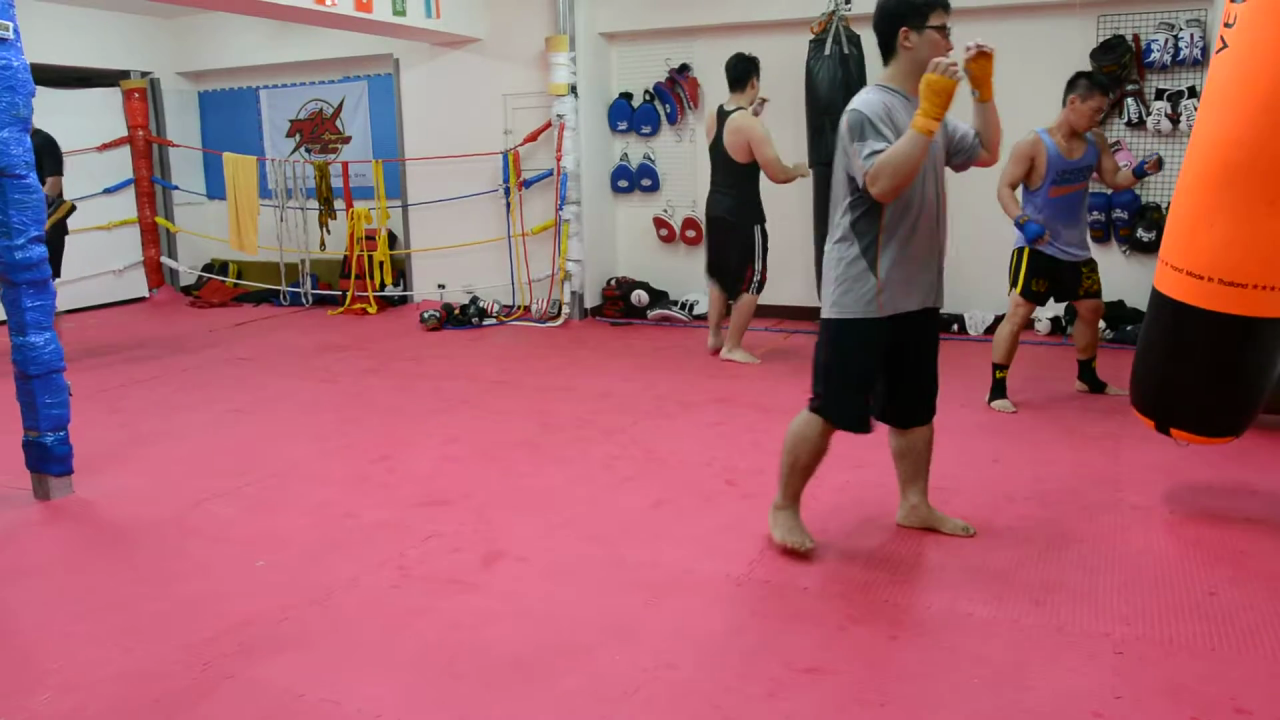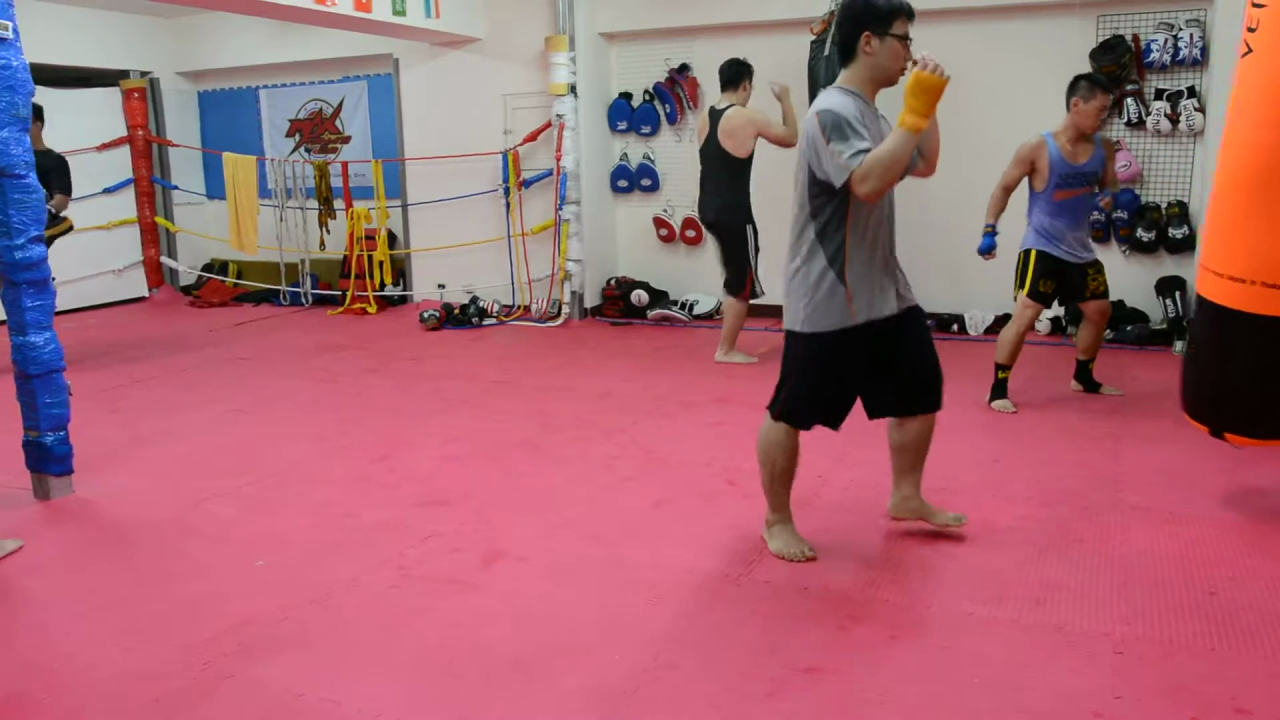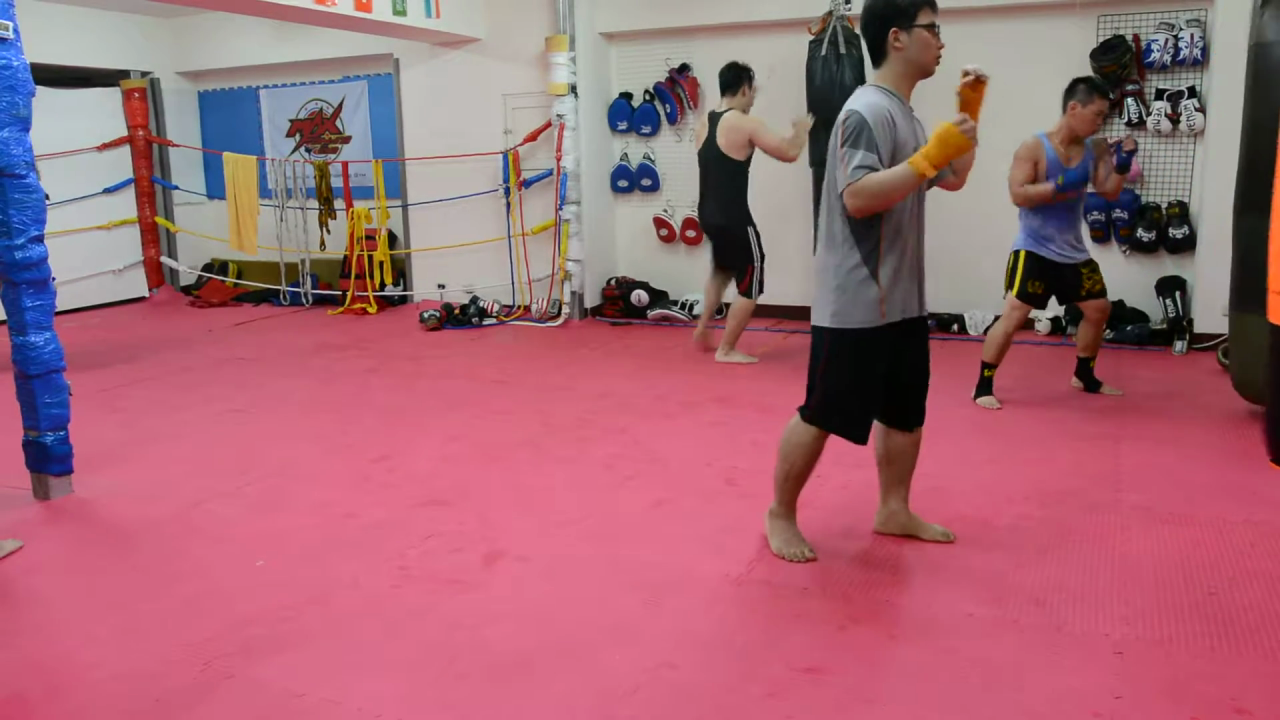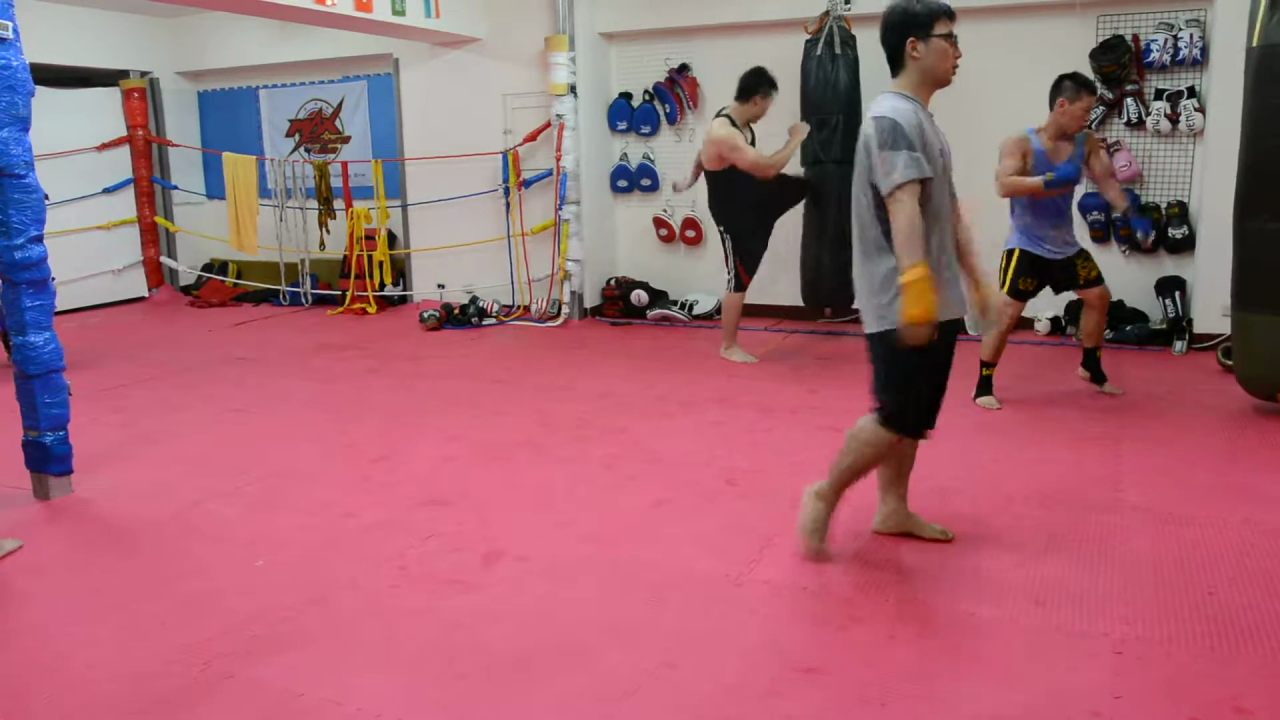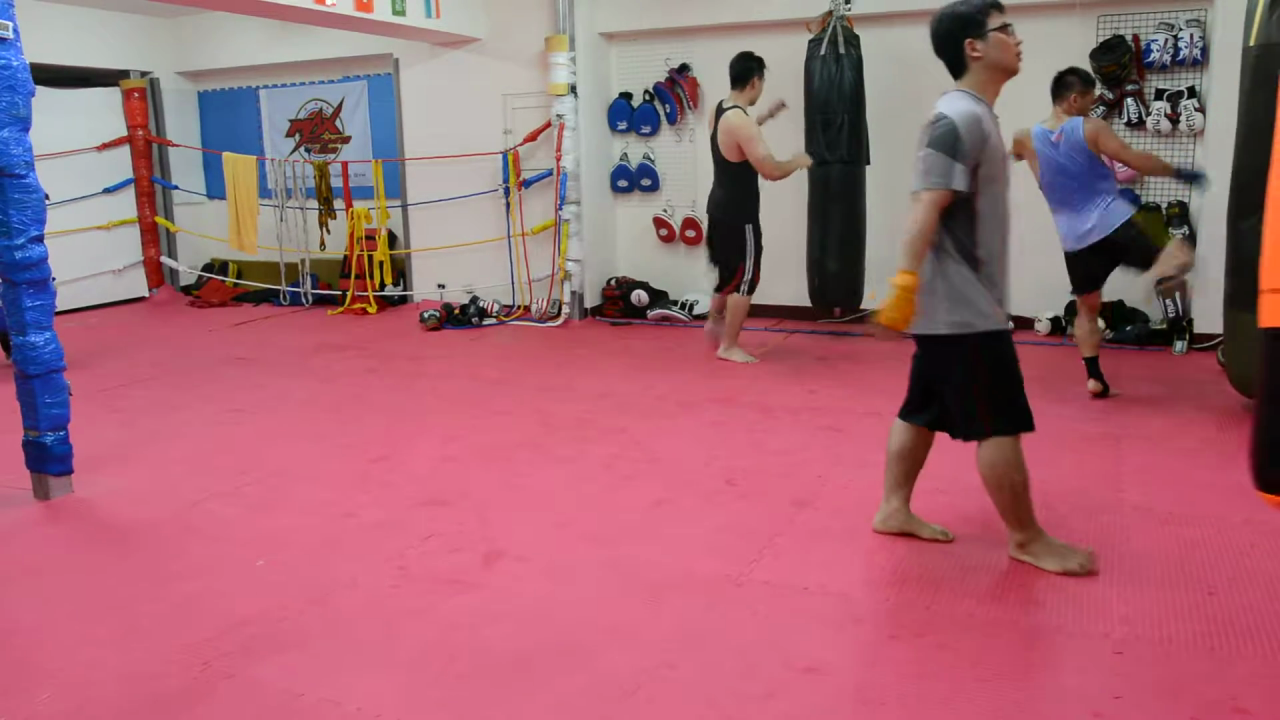
dt=0.4s
person 1, frame 1
left shoulder: (925, 109)
right shoulder: (867, 109)
left elbow: (986, 153)
right elbow: (883, 184)
left wrist: (983, 88)
right wrist: (929, 114)
left hip: (915, 293)
right hip: (862, 296)
left knee: (915, 408)
right knee: (831, 408)
left ankle: (915, 505)
right ankle: (784, 508)
person 1, frame 2
left shoulder: (871, 114)
right shoulder: (832, 112)
left elbow: (923, 165)
right elbow: (868, 183)
left wrist: (929, 107)
right wrist: (915, 113)
left hip: (884, 292)
right hip: (827, 301)
left knee: (920, 393)
right knee: (791, 411)
left ankle: (907, 498)
right ankle: (778, 520)
person 1, frame 3
left shoulder: (906, 114)
right shoulder: (865, 111)
left elbow: (951, 179)
right elbow: (857, 197)
left wrist: (966, 114)
right wrist: (931, 155)
left hip: (902, 299)
right hip: (854, 302)
left knee: (905, 412)
right knee: (822, 413)
left ankle: (894, 511)
right ankle: (780, 515)
person 1, frame 4
left shoulder: (923, 119)
right shoulder: (893, 117)
left elbow: (948, 210)
right elbow: (901, 204)
left wrist: (974, 275)
right wrist: (917, 285)
left hip: (932, 298)
right hip: (901, 298)
left knee: (907, 414)
right knee: (900, 418)
left ankle: (894, 510)
right ankle: (823, 495)
person 1, frame 5
left shoulder: (978, 117)
right shoulder: (956, 119)
right elbow: (926, 211)
right wrist: (905, 287)
left hip: (966, 305)
right hip: (964, 307)
left knee: (924, 409)
right knee: (1000, 422)
left ankle: (895, 508)
right ankle: (1026, 538)
person 2, frame 1
left shoulder: (1095, 142)
right shoulder: (1033, 145)
left elbow: (1115, 180)
right elbow: (1005, 187)
left wrist: (1142, 170)
right wrist: (1023, 223)
left hip: (1076, 250)
right hip: (1037, 248)
left knee: (1091, 310)
right knee: (1018, 314)
left ankle: (1087, 378)
right ankle: (997, 390)
person 2, frame 2
left shoulder: (1104, 148)
right shoulder: (1036, 148)
left elbow: (1109, 188)
right elbow: (1004, 188)
left wrist: (1108, 199)
right wrist: (990, 231)
left hip: (1080, 251)
right hip: (1041, 248)
left knee: (1099, 311)
right knee: (1024, 317)
left ankle: (1083, 377)
right ankle: (998, 390)
person 2, frame 3
left shoulder: (1096, 148)
right shoulder: (1032, 148)
left elbow: (1109, 194)
right elbow: (1018, 195)
left wrist: (1123, 164)
right wrist: (1062, 183)
left hip: (1073, 252)
right hip: (1034, 250)
left knee: (1099, 310)
right knee: (1013, 316)
left ankle: (1084, 376)
right ankle: (984, 386)
person 2, frame 4
left shoulder: (1086, 143)
right shoulder: (1019, 143)
left elbow: (1107, 182)
right elbow: (1004, 186)
left wrist: (1130, 214)
right wrist: (1049, 179)
left hip: (1065, 246)
right hip: (1027, 246)
left knee: (1098, 298)
right knee: (1007, 313)
left ankle: (1091, 368)
right ankle: (983, 387)
person 2, frame 5
left shoulder: (1027, 137)
right shoulder: (1091, 127)
left elbow: (1015, 149)
right elbow: (1137, 161)
right wrist: (1180, 172)
left hip: (1076, 238)
right hip: (1113, 219)
left knee: (1088, 308)
right knee: (1179, 255)
left ankle: (1094, 377)
person 3, frame 1
left shoulder: (714, 117)
right shoulder: (751, 126)
right elbow: (777, 174)
right wrist: (799, 171)
left hip: (716, 208)
right hip: (742, 214)
left knee: (720, 273)
right knee: (750, 282)
left ankle: (715, 336)
right ankle: (732, 346)
person 3, frame 2
left shoulder: (704, 119)
right shoulder: (749, 118)
right elbow: (790, 138)
right wrist: (785, 100)
left hip: (708, 209)
right hip: (733, 214)
left knee: (735, 273)
right knee: (744, 285)
right ankle: (726, 350)
person 3, frame 3
left shoulder: (705, 122)
right shoulder: (743, 123)
right elbow: (789, 154)
right wrist: (802, 129)
left hip: (709, 213)
right hip: (733, 217)
left knee: (723, 266)
right knee: (751, 285)
left ankle: (703, 329)
right ankle: (727, 349)
person 3, frame 4
left shoulder: (736, 119)
right shoulder: (724, 134)
left elbow: (705, 155)
right elbow: (766, 167)
left wrist: (691, 180)
right wrist: (794, 139)
left hip: (751, 193)
right hip: (731, 211)
left knee: (794, 187)
right knee: (737, 279)
right ankle: (728, 347)
person 3, frame 5
left shoulder: (720, 110)
right shoulder: (742, 122)
right elbow: (770, 170)
left wrist: (765, 116)
right wrist: (797, 162)
left hip: (719, 206)
right hip: (739, 213)
left knee: (728, 270)
right knee: (743, 279)
left ankle: (714, 325)
right ankle: (727, 345)
